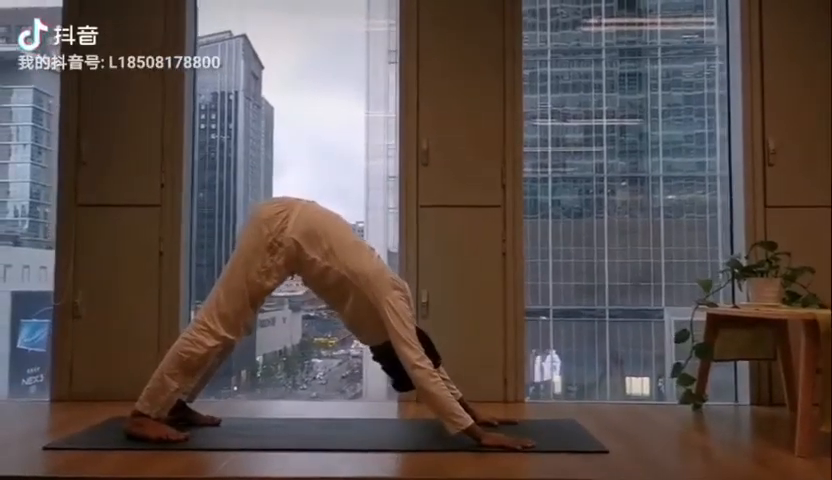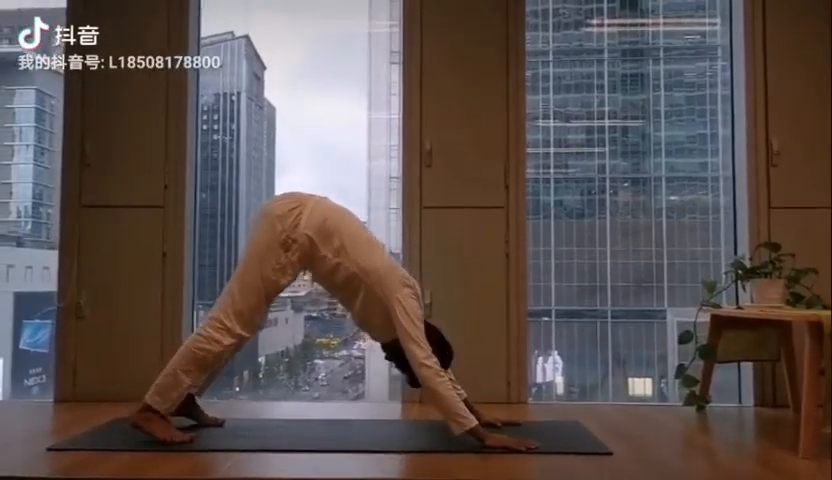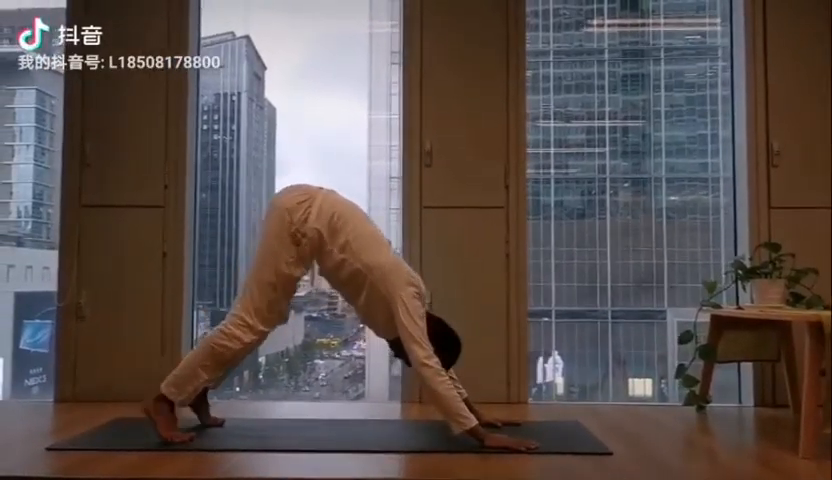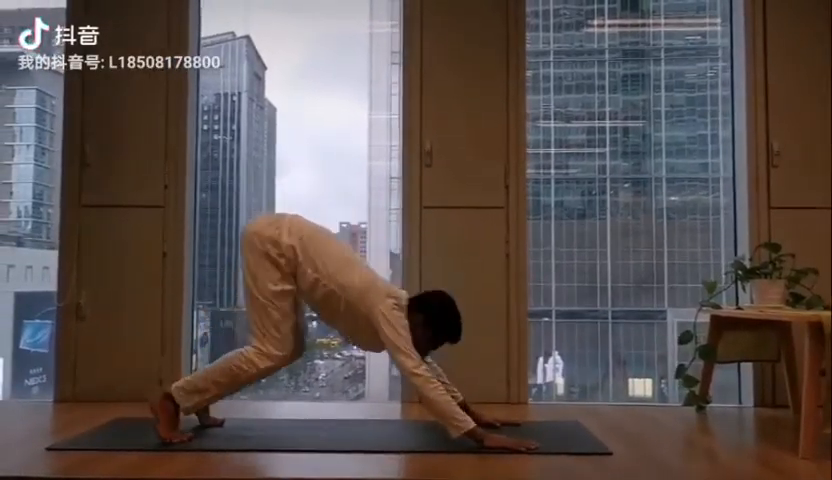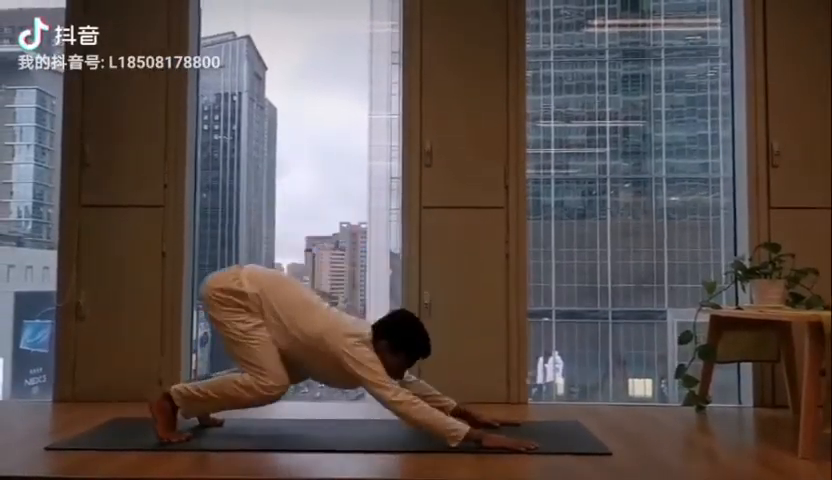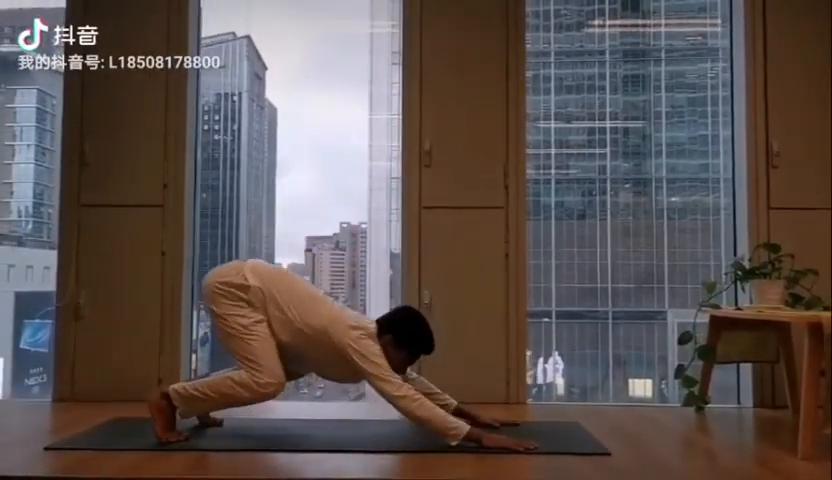
dt=0.4s
person 1, frame 1
left shoulder: (393, 302)
right shoulder: (389, 300)
left elbow: (428, 365)
right elbow: (420, 369)
left wrist: (472, 414)
right wrist: (477, 433)
left hip: (289, 228)
right hip: (281, 229)
left knee: (227, 326)
right knee: (219, 326)
left ankle: (174, 404)
right ankle: (144, 414)
person 1, frame 2
left shoulder: (401, 300)
right shoulder: (401, 299)
left elbow: (432, 364)
right elbow: (428, 369)
left wrist: (476, 414)
right wrist: (481, 434)
left hip: (300, 221)
right hip: (294, 222)
left knee: (237, 322)
right knee: (232, 323)
left ankle: (182, 398)
right ankle: (153, 409)
person 1, frame 3
left shoulder: (407, 298)
right shoulder: (405, 298)
left elbow: (435, 364)
right elbow: (428, 367)
left wrist: (474, 413)
right wrist: (480, 434)
left hip: (307, 211)
right hip: (302, 214)
left knee: (265, 318)
right knee: (252, 321)
left ankle: (196, 391)
right ankle: (166, 400)
person 1, frame 4
left shoulder: (397, 309)
right shoulder: (388, 311)
left elbow: (426, 366)
right elbow: (417, 374)
left wrist: (469, 412)
right wrist: (478, 435)
left hip: (285, 239)
right hip: (273, 239)
left knee: (291, 348)
right knee: (272, 351)
left ankle: (198, 397)
right ankle: (173, 401)
person 1, frame 5
left shoulder: (367, 341)
right shoulder: (353, 348)
left elbow: (408, 386)
right elbow: (399, 400)
left wrist: (466, 414)
right wrist: (475, 437)
left hip: (250, 287)
right hip: (230, 290)
left knee: (295, 370)
right knee: (270, 384)
left ankle: (196, 402)
right ankle: (172, 401)
person 1, frame 6
left shoulder: (367, 336)
right shoulder: (359, 342)
left elbow: (409, 382)
right elbow: (403, 396)
left wrist: (466, 413)
right wrist: (476, 436)
left hip: (250, 283)
right hip: (233, 285)
left knee: (293, 368)
right knee: (267, 382)
left ankle: (195, 402)
right ankle: (170, 400)
